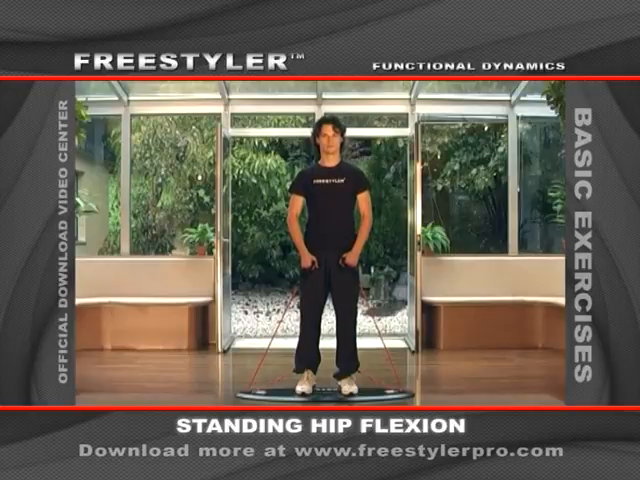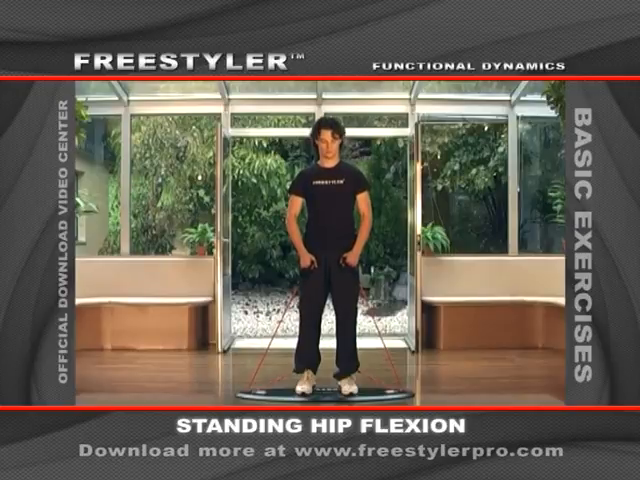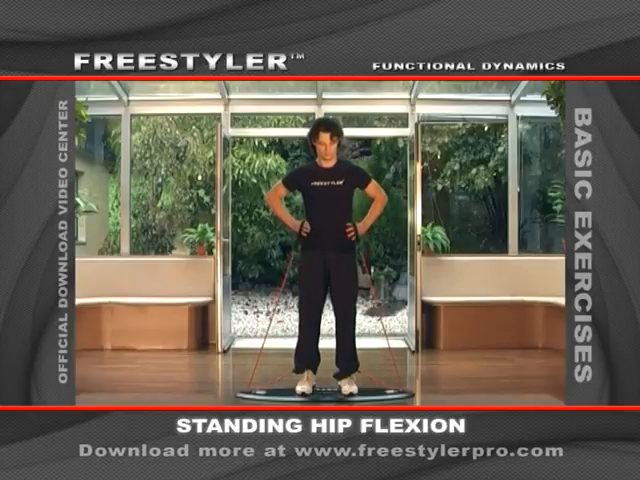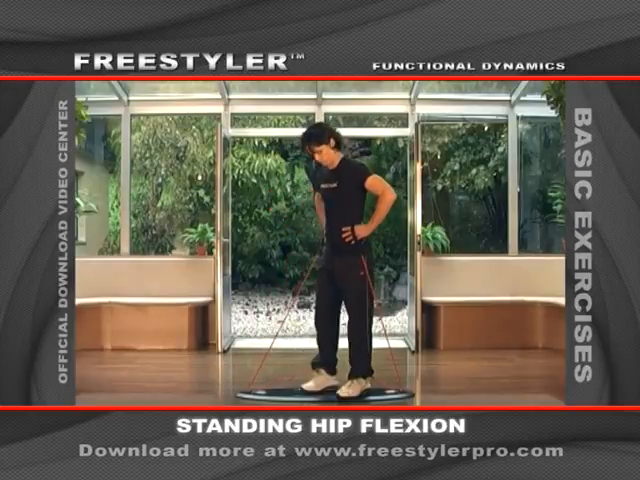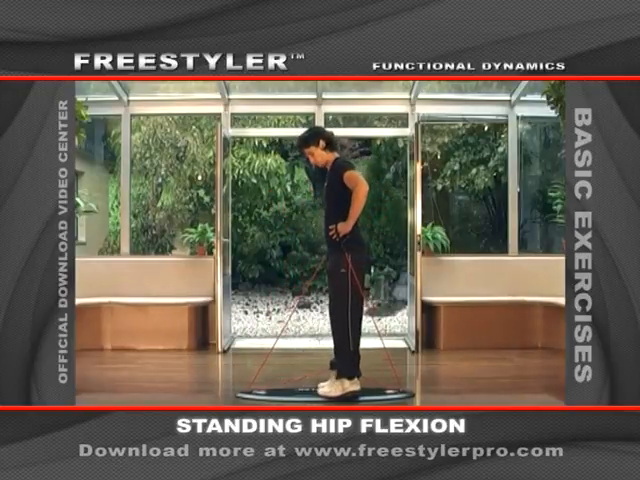
dt=1s
person 1, frame 1
left shoulder: (354, 175)
right shoulder: (306, 176)
left elbow: (366, 216)
right elbow: (292, 216)
left wrist: (356, 251)
right wrist: (303, 252)
left hip: (345, 256)
right hip: (314, 256)
left knee: (347, 316)
right knee: (309, 315)
left ankle: (347, 373)
right ankle: (306, 373)
person 1, frame 2
left shoulder: (353, 175)
right shoulder: (305, 177)
left elbow: (366, 216)
right elbow: (291, 217)
left wrist: (357, 250)
right wrist: (301, 251)
left hip: (344, 257)
right hip: (314, 257)
left knee: (346, 316)
right knee: (309, 315)
left ankle: (347, 373)
right ankle: (306, 372)
person 1, frame 3
left shoulder: (351, 172)
right shoulder: (303, 174)
left elbow: (380, 197)
right elbow: (272, 198)
left wrist: (364, 225)
right wrist: (293, 224)
left hip: (343, 253)
right hip: (312, 253)
left knee: (345, 314)
right knee: (309, 313)
left ankle: (347, 373)
right ankle: (306, 372)
person 1, frame 4
left shoulder: (354, 170)
right shoulder: (321, 175)
left elbow: (388, 194)
left wrist: (368, 228)
left hip: (354, 256)
right hip: (331, 255)
left knee: (358, 317)
right knee: (324, 314)
left ankle: (360, 376)
right ankle: (325, 371)
person 1, frame 5
left shoulder: (342, 167)
right shoulder: (332, 172)
left elbow: (362, 187)
left wrist: (349, 223)
left hip: (348, 253)
right hip: (338, 252)
left knee: (346, 314)
right knee: (338, 315)
left ankle: (348, 377)
right ankle: (342, 372)
